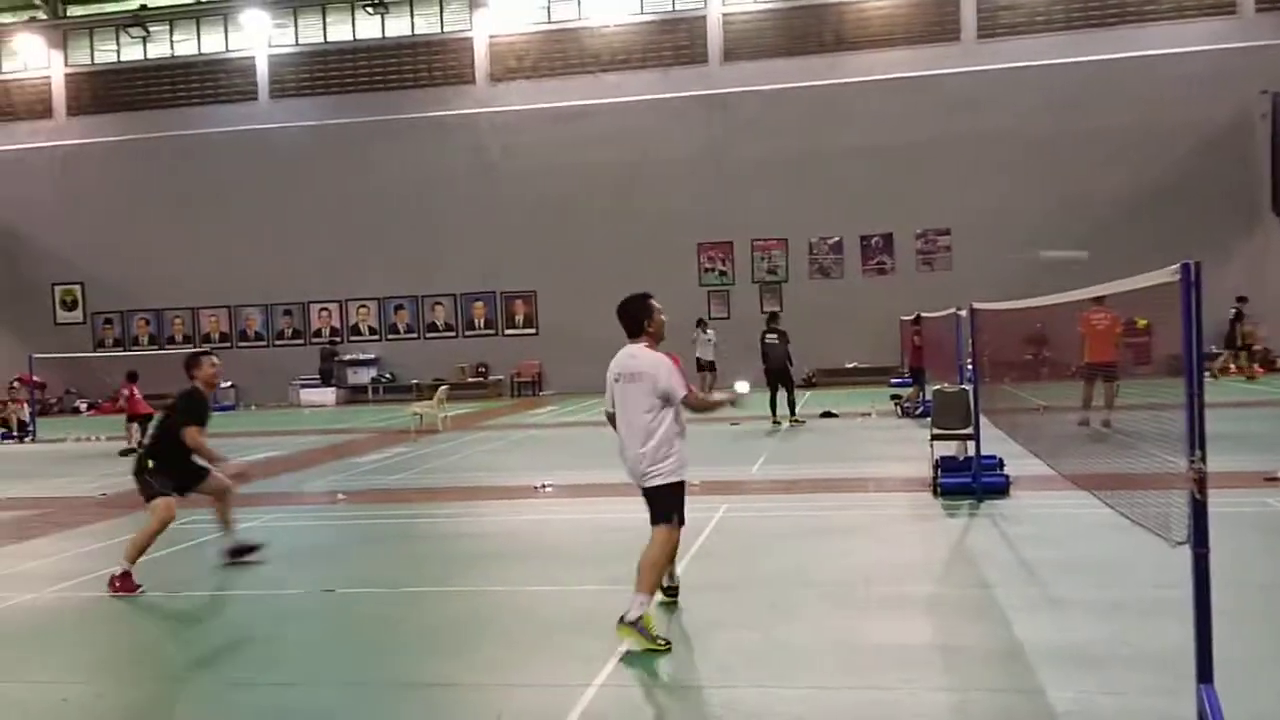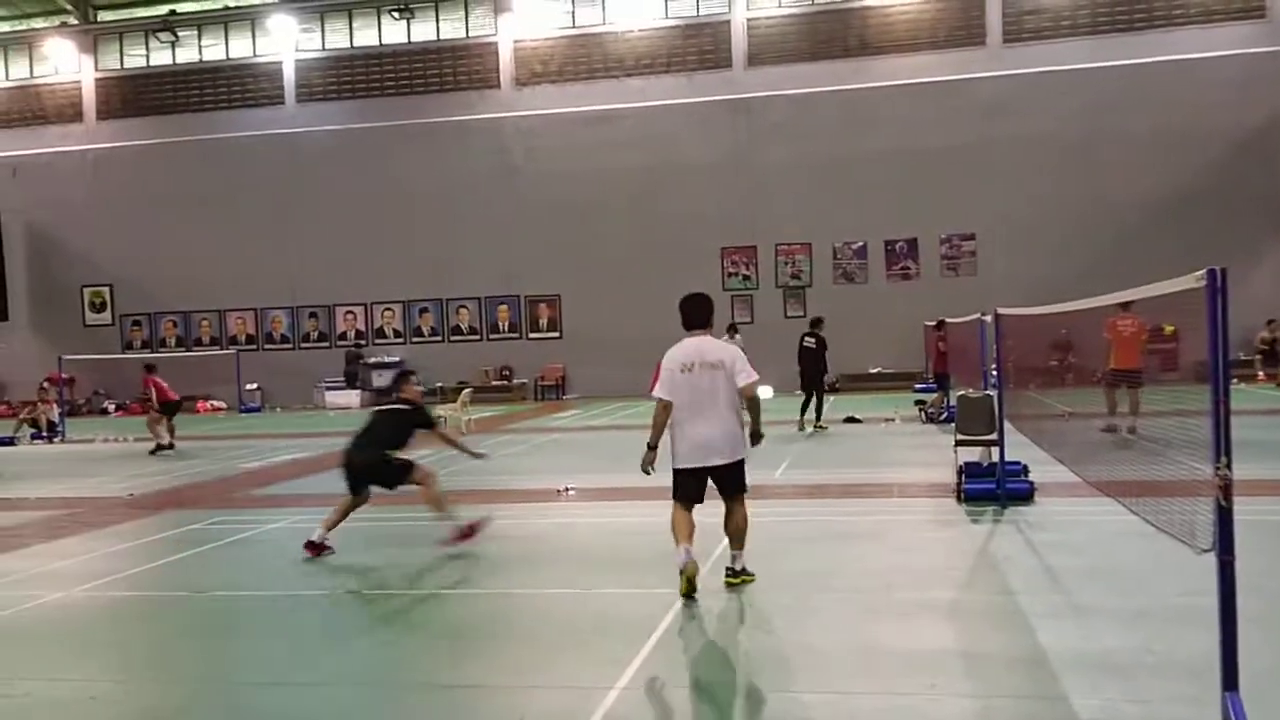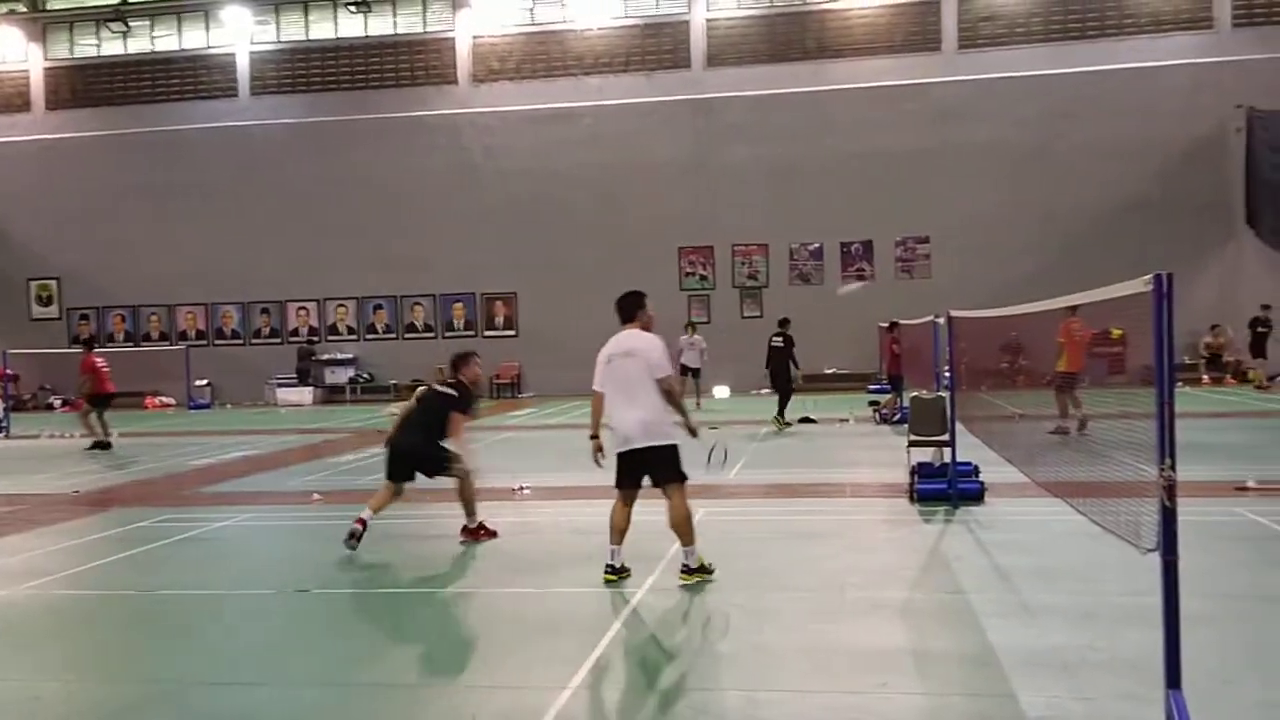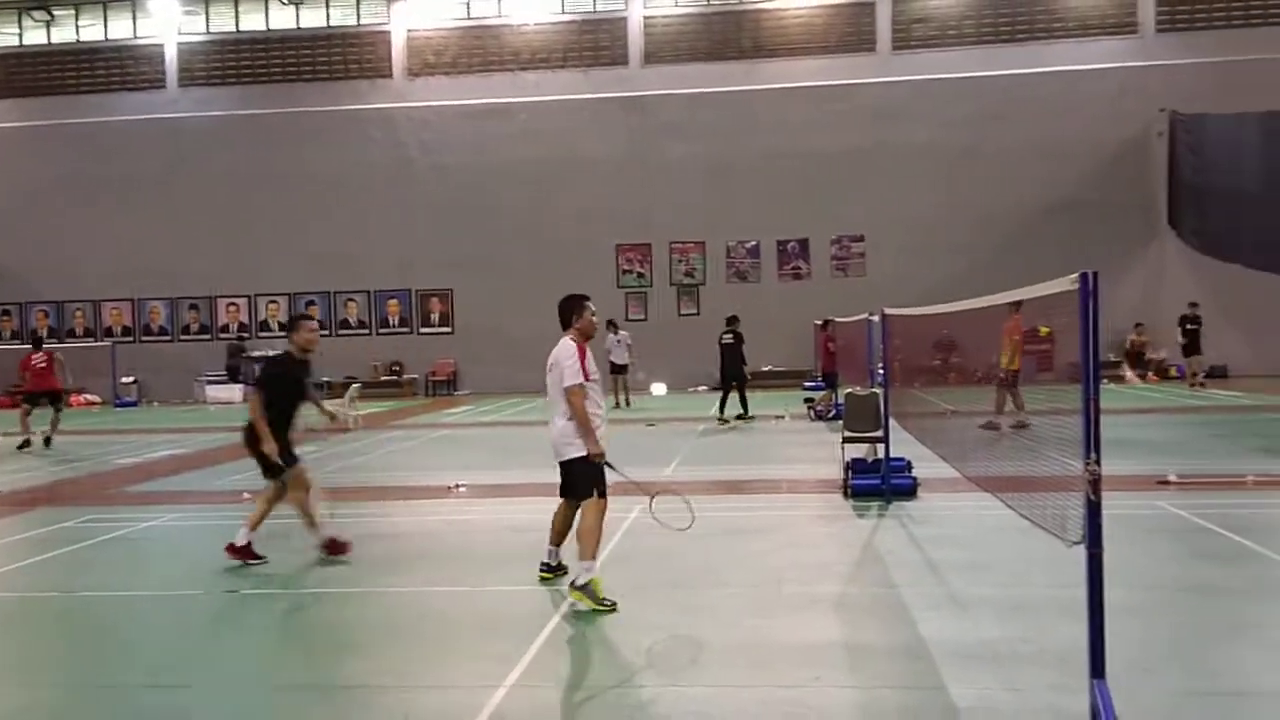
dt=0.5s
person 1, frame 1
left shoulder: (617, 364)
right shoulder: (657, 361)
left elbow: (612, 416)
right elbow: (696, 403)
right wrist: (725, 398)
left hip: (640, 461)
right hip: (662, 463)
left knee: (667, 519)
right knee: (665, 535)
left ankle: (669, 582)
right ankle: (635, 616)
person 1, frame 2
left shoulder: (671, 357)
right shoulder: (730, 352)
left elbow: (663, 407)
right elbow: (750, 394)
left wrist: (652, 447)
right wrist: (756, 426)
left hip: (686, 449)
right hip: (727, 446)
left knee: (682, 507)
right knee: (735, 502)
left ankle: (686, 558)
right ankle: (736, 567)
person 1, frame 3
left shoulder: (607, 350)
right shoulder: (650, 341)
left elbow: (598, 396)
right elbow: (668, 386)
left wrist: (595, 435)
right wrist: (687, 417)
left hip: (624, 434)
right hip: (655, 432)
left knee: (625, 496)
right knee: (676, 493)
left ankle: (613, 563)
right ankle: (690, 562)
person 1, frame 4
left shoulder: (560, 351)
right shoulder: (574, 349)
right elbow: (576, 399)
right wrist: (592, 441)
left hip: (567, 442)
right hip: (579, 442)
left knee: (571, 500)
right knee: (594, 504)
left ankle: (550, 562)
right ankle: (584, 582)
person 2, frame 1
left shoulder: (201, 400)
right shoulder: (190, 399)
right elbow: (193, 439)
right wrist: (225, 464)
left hip: (177, 464)
right hip: (153, 466)
left knee: (224, 488)
right knee: (165, 513)
left ankle: (232, 546)
right ankle: (121, 575)
person 2, frame 2
left shoulder: (381, 410)
right shoulder: (415, 409)
right elbow: (444, 437)
right wrist: (471, 451)
left hip: (353, 458)
right hip: (374, 460)
left knee: (357, 498)
right knee: (428, 477)
left ankle: (316, 541)
right ankle: (458, 528)
person 2, frame 3
left shoulder: (435, 387)
right shoulder: (465, 395)
left elbow: (409, 408)
right elbow: (457, 426)
left wrist: (394, 435)
right wrist: (463, 458)
left hip: (398, 443)
right hip: (422, 446)
left knee: (392, 489)
right knee: (463, 473)
left ankle: (361, 521)
right ankle: (473, 527)
person 2, frame 4
left shoulder: (303, 364)
right shoulder: (277, 365)
right elbow: (255, 402)
left wrist: (322, 407)
right wrist: (266, 440)
left hip: (278, 434)
right hip: (264, 436)
left knee: (279, 488)
right knee: (301, 483)
left ankle: (240, 543)
right ankle: (322, 539)
